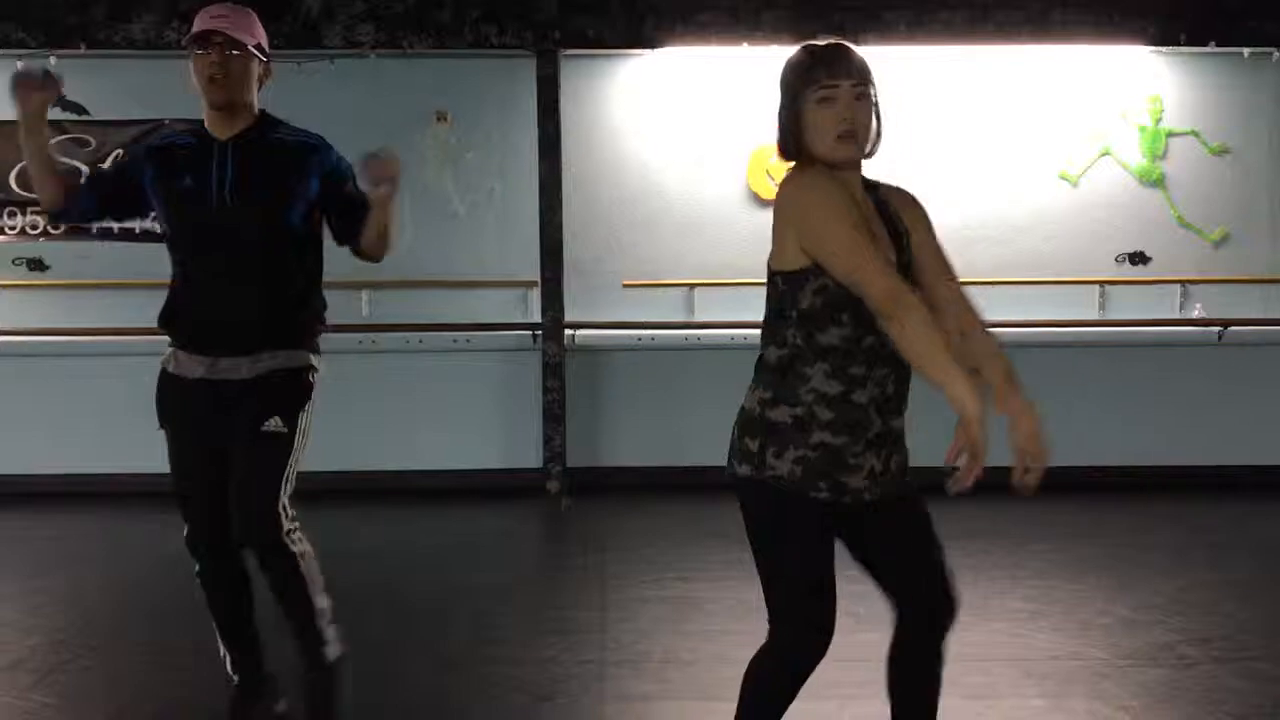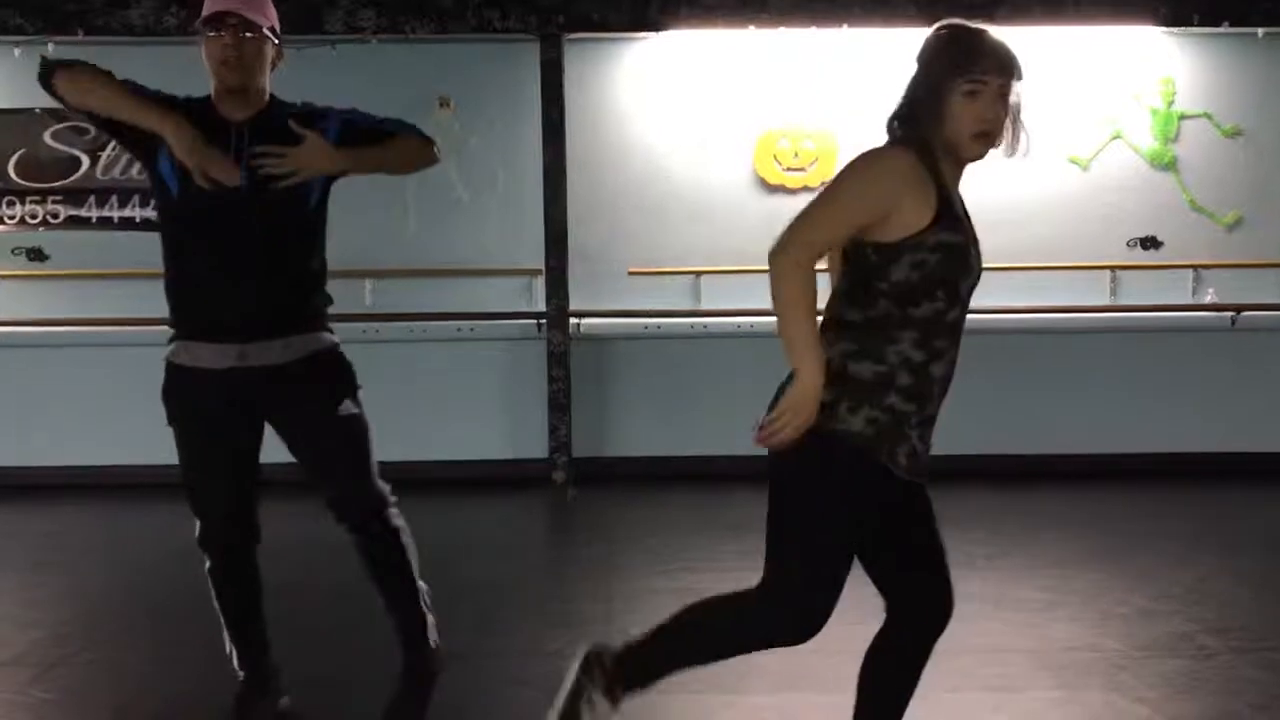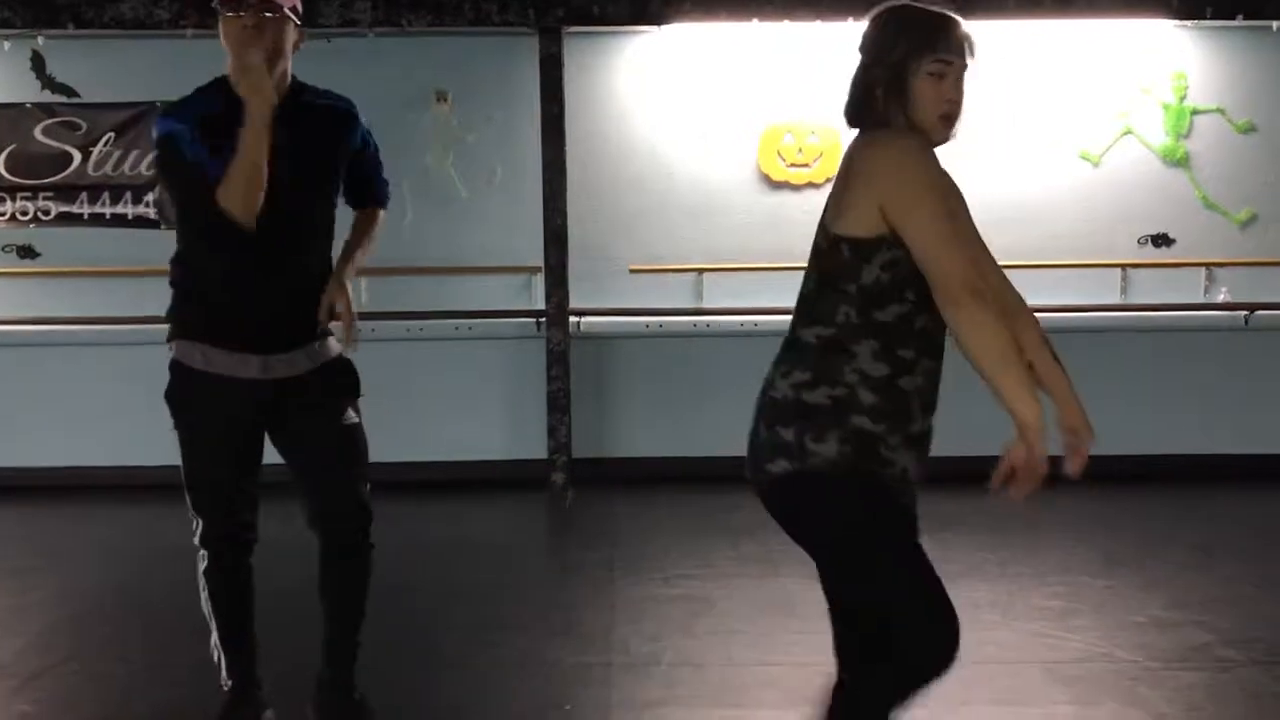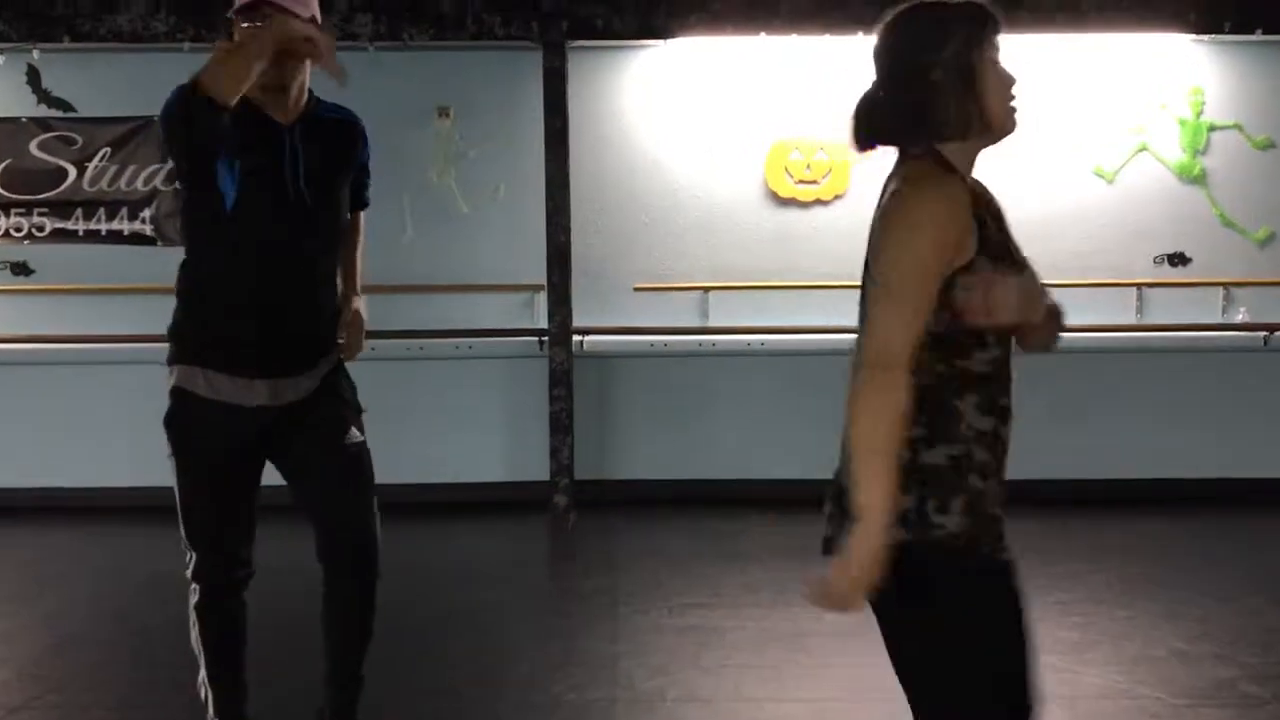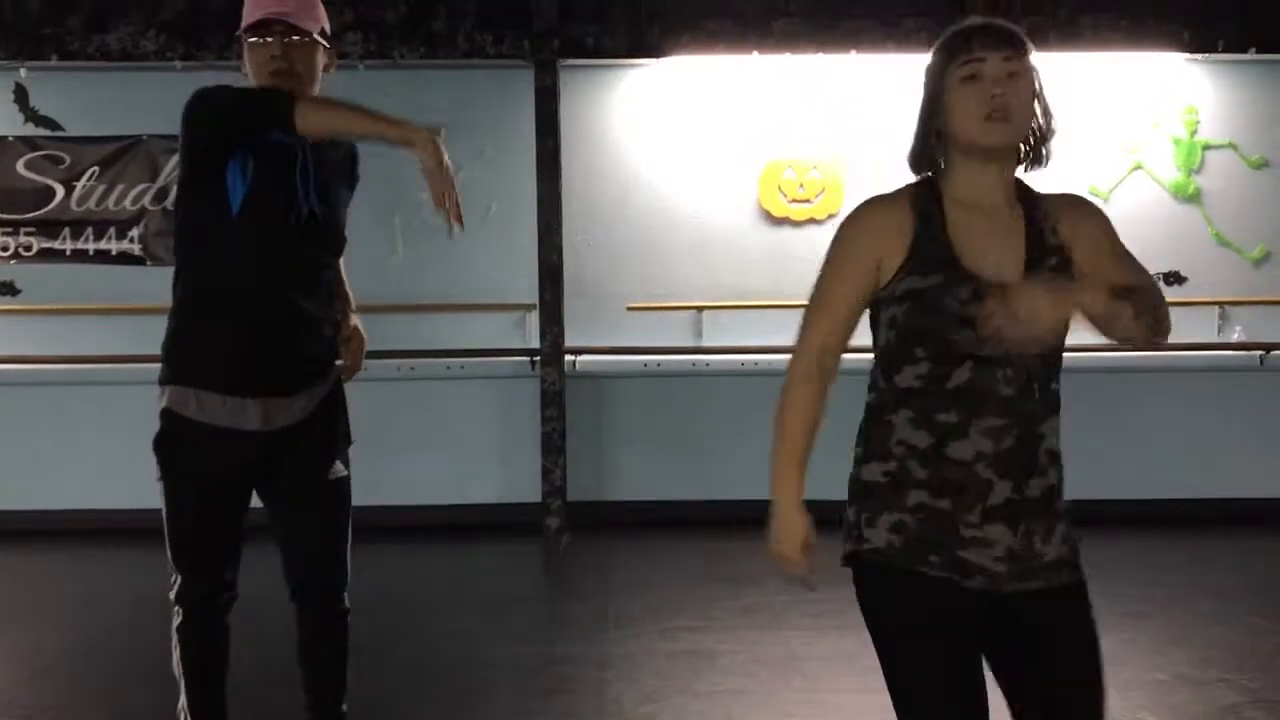
dt=0.4s
person 1, frame 1
left shoulder: (307, 156)
right shoulder: (162, 158)
left elbow: (369, 246)
right elbow: (64, 205)
left wrist: (384, 196)
right wrist: (32, 121)
left hip: (274, 367)
right hip: (190, 372)
left knee: (263, 520)
right knee: (208, 537)
person 1, frame 2
left shoulder: (313, 129)
right shoulder: (171, 125)
left elbow: (423, 150)
right elbow: (60, 77)
left wrist: (336, 160)
right wrist: (169, 124)
left hip: (298, 351)
right hip: (201, 362)
left knee: (360, 498)
right knee: (223, 530)
left ankle: (420, 651)
person 1, frame 3
left shoulder: (335, 117)
right shoulder: (185, 122)
left elbow: (373, 200)
right elbow: (239, 213)
left wrist: (341, 275)
right wrist: (256, 112)
left hip: (308, 356)
right hip: (212, 362)
left knee: (346, 517)
right knee: (223, 533)
person 1, frame 4
left shoulder: (344, 132)
right shoulder: (204, 121)
right elbow: (205, 100)
left wrist: (352, 295)
left hip: (313, 381)
right hip: (213, 386)
left knee: (354, 545)
right knee: (217, 567)
person 1, frame 5
left shoulder: (340, 156)
right shoulder: (216, 125)
right elbow: (280, 109)
left wrist: (346, 315)
right wrist: (417, 139)
left hip: (307, 407)
right hip: (206, 409)
left knee: (324, 588)
right knee: (201, 592)
person 2, frame 1
left shoulder: (895, 205)
right shoulder: (806, 192)
left elbow: (954, 313)
right elbow: (893, 303)
left wrist: (1017, 407)
right wrist: (969, 407)
left hip: (870, 460)
right hip: (786, 461)
left knee: (931, 606)
right knee: (803, 633)
person 2, frame 2
left shoulder: (940, 184)
right shoulder: (894, 170)
right elbow: (790, 257)
right wrist: (812, 374)
left hip: (886, 442)
right hip: (840, 430)
left knee: (924, 606)
right knee: (793, 607)
person 2, frame 3
left shoulder: (925, 177)
right shoulder: (894, 156)
left elbow: (995, 293)
right elbow: (965, 294)
left wrist: (1066, 399)
right wrist: (1028, 420)
left hip: (873, 456)
right hip: (820, 451)
left knee: (879, 651)
right knee: (926, 637)
person 2, frame 4
left shoulder: (964, 196)
right shoulder: (931, 198)
left elbow: (1041, 329)
right elbow: (882, 364)
left wrist: (1028, 307)
right wrist: (872, 527)
left hip: (943, 507)
right hip: (918, 514)
person 2, frame 5
left shoulder: (1070, 222)
right shoulder: (886, 224)
left elbow: (1151, 325)
right elbow: (812, 362)
left wrist: (1076, 299)
right wrist: (787, 498)
left hip: (1031, 536)
right hip: (908, 540)
